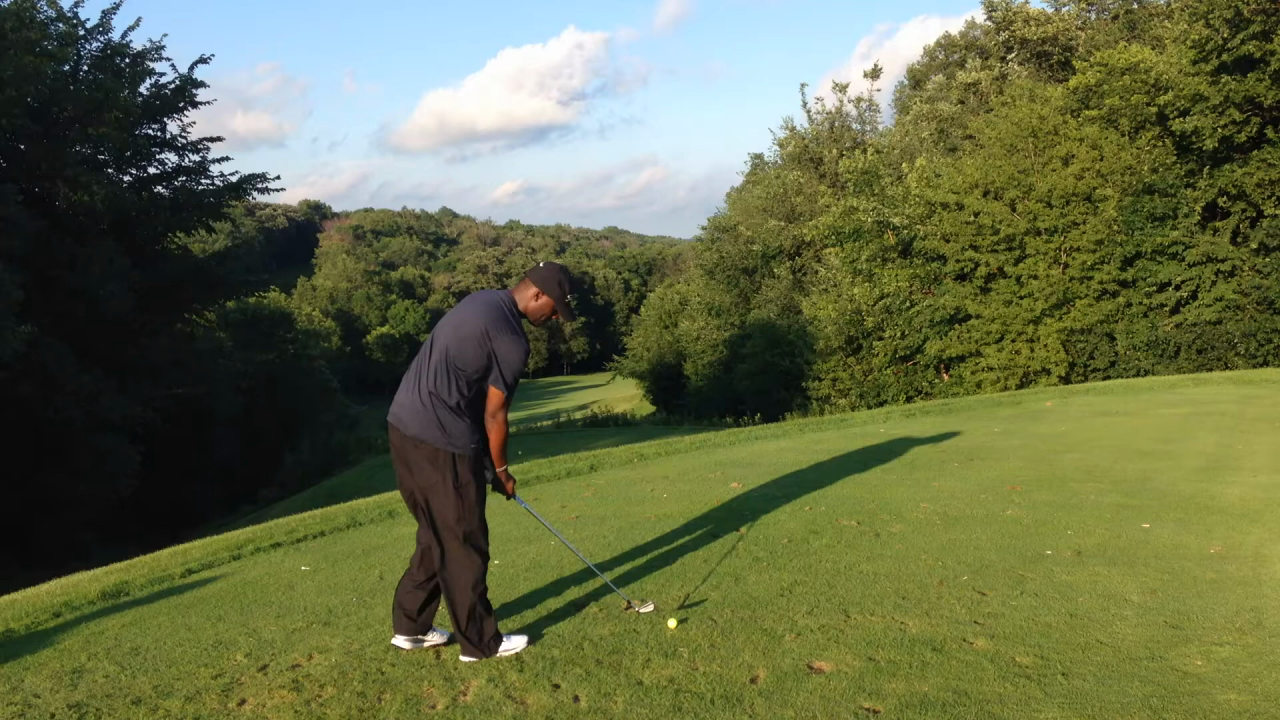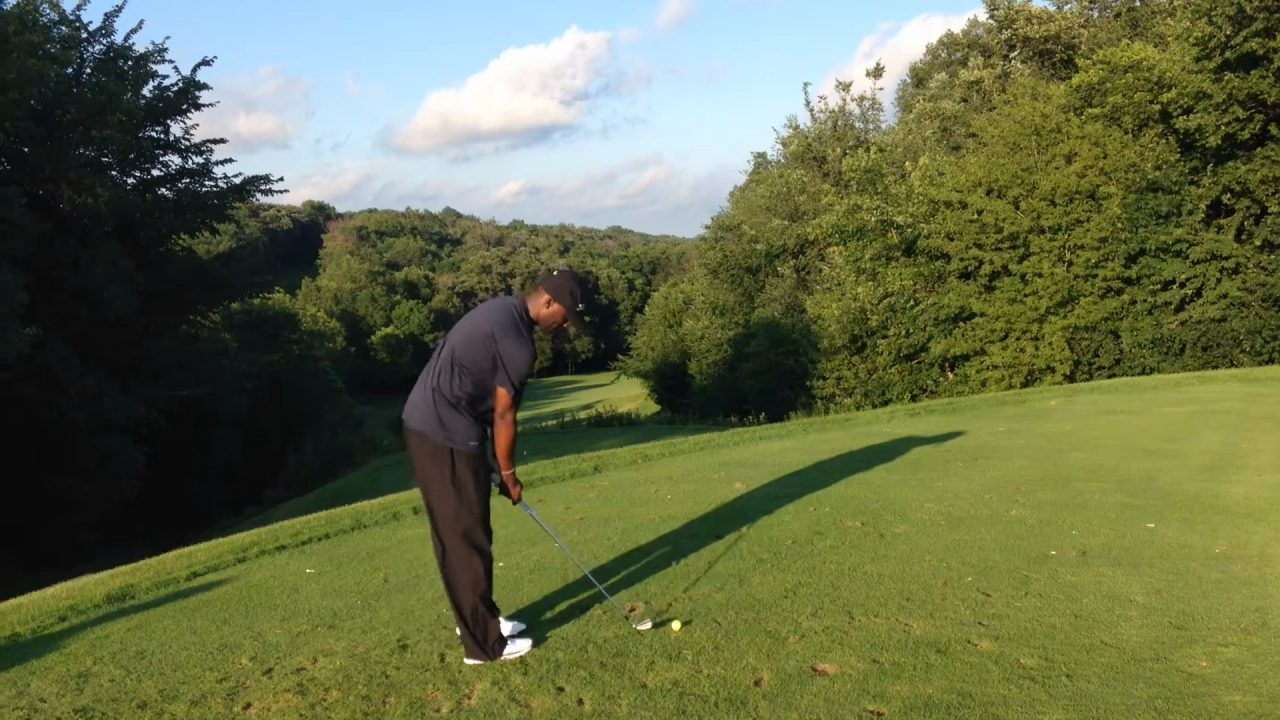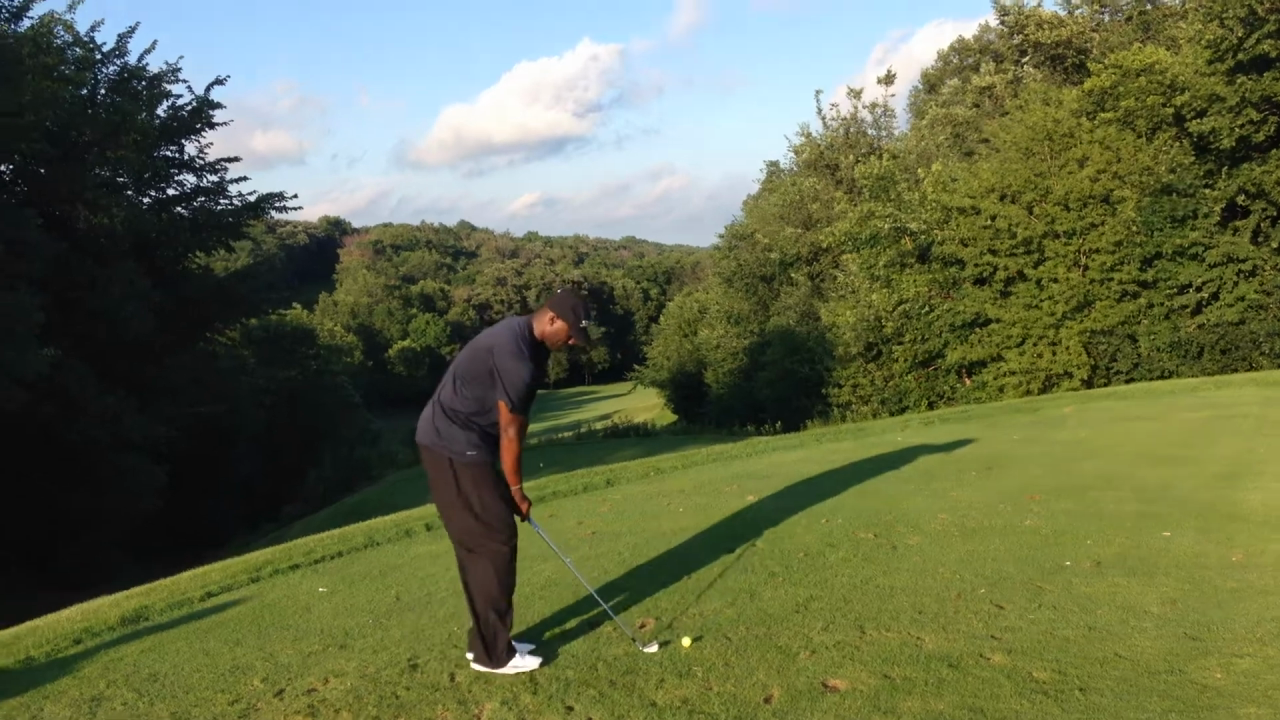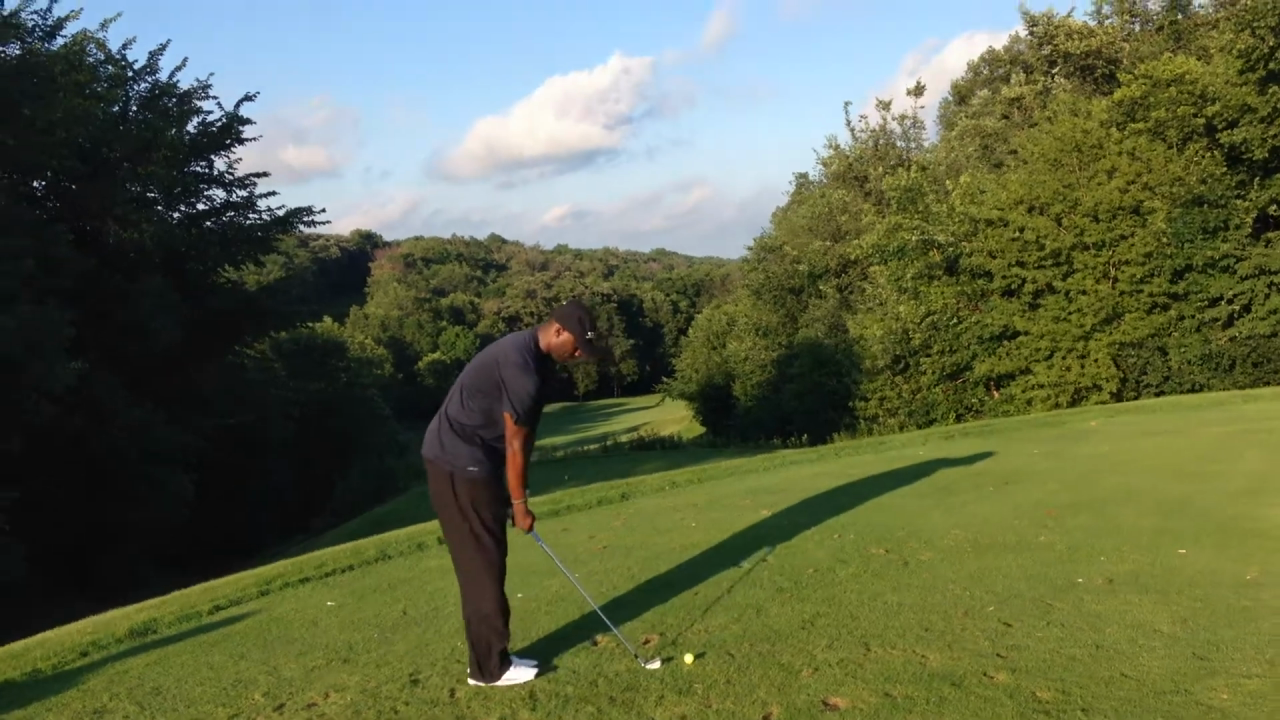
dt=0.3s
person 1, frame 1
left shoulder: (482, 300)
right shoulder: (511, 340)
right elbow: (495, 415)
left wrist: (487, 459)
right wrist: (501, 470)
left hip: (404, 424)
right hip: (441, 440)
left knee: (436, 535)
right knee: (464, 543)
left ankle: (410, 625)
right ankle: (479, 641)
person 1, frame 2
left shoulder: (502, 308)
right shoulder: (517, 342)
right elbow: (504, 416)
left wrist: (494, 461)
right wrist: (508, 474)
left hip: (422, 422)
right hip: (448, 437)
left knee: (455, 535)
right knee: (466, 541)
left ankle: (474, 617)
right ankle: (484, 644)
person 1, frame 3
left shoulder: (525, 339)
right shoulder: (516, 356)
left elbow: (516, 422)
right elbow: (509, 431)
left wrist: (511, 486)
right wrist: (516, 490)
left hip: (465, 443)
right hip: (452, 446)
left knee: (486, 542)
right knee: (495, 541)
left ankle: (487, 639)
right ankle: (493, 651)
person 1, frame 4
left shoulder: (530, 351)
right shoulder: (521, 368)
left elbow: (524, 435)
right elbow: (515, 444)
left wrist: (519, 493)
right wrist: (519, 503)
left hip: (473, 459)
right hip: (457, 462)
left knee: (487, 559)
right knee: (482, 563)
left ankle: (492, 655)
right ankle: (488, 666)
